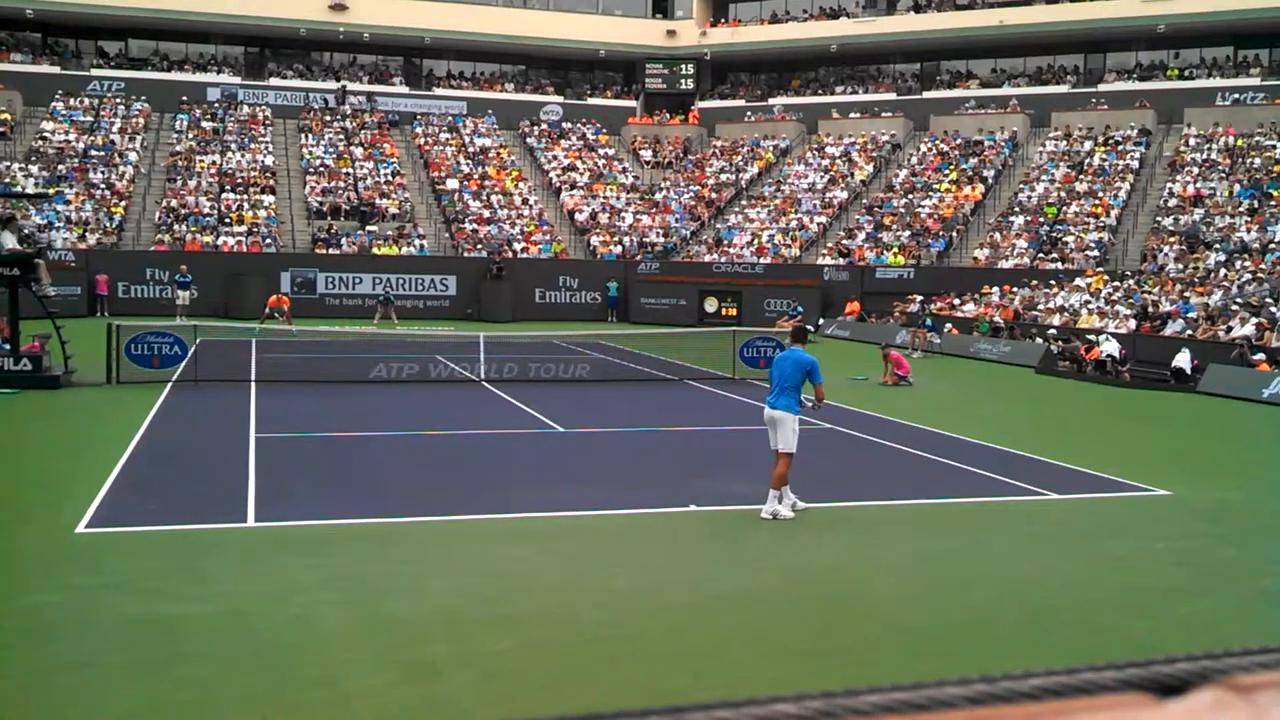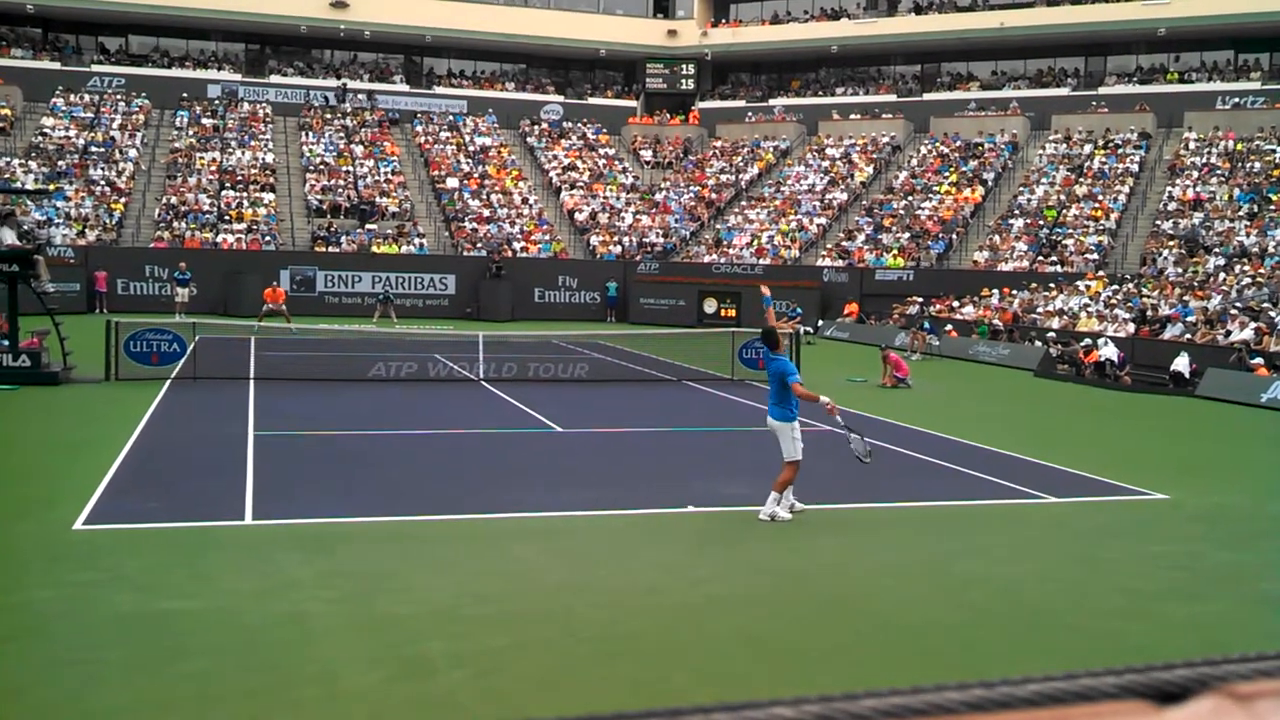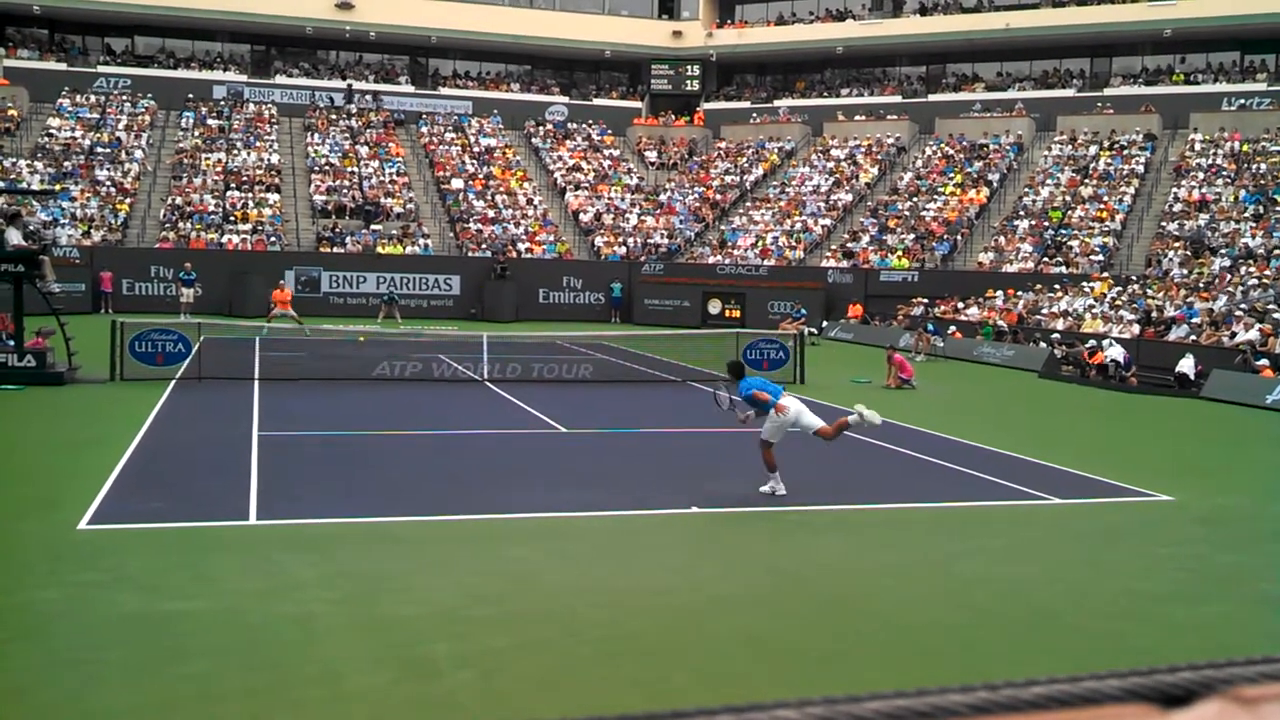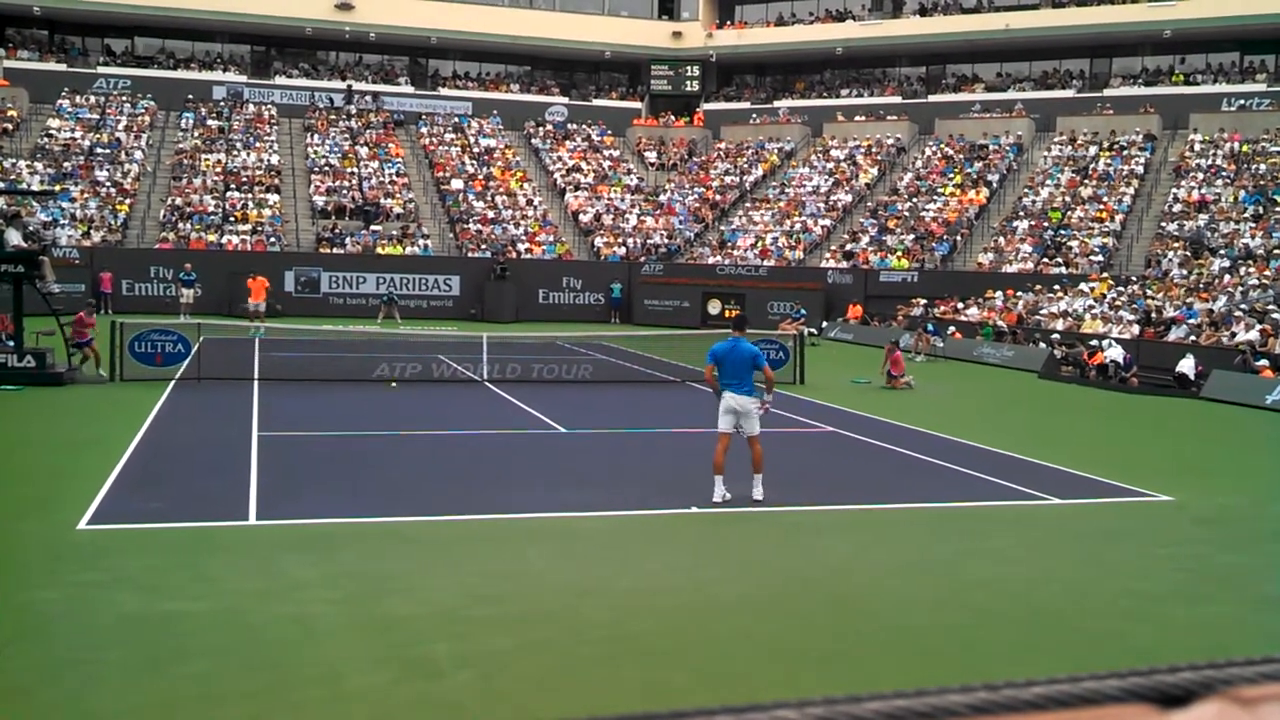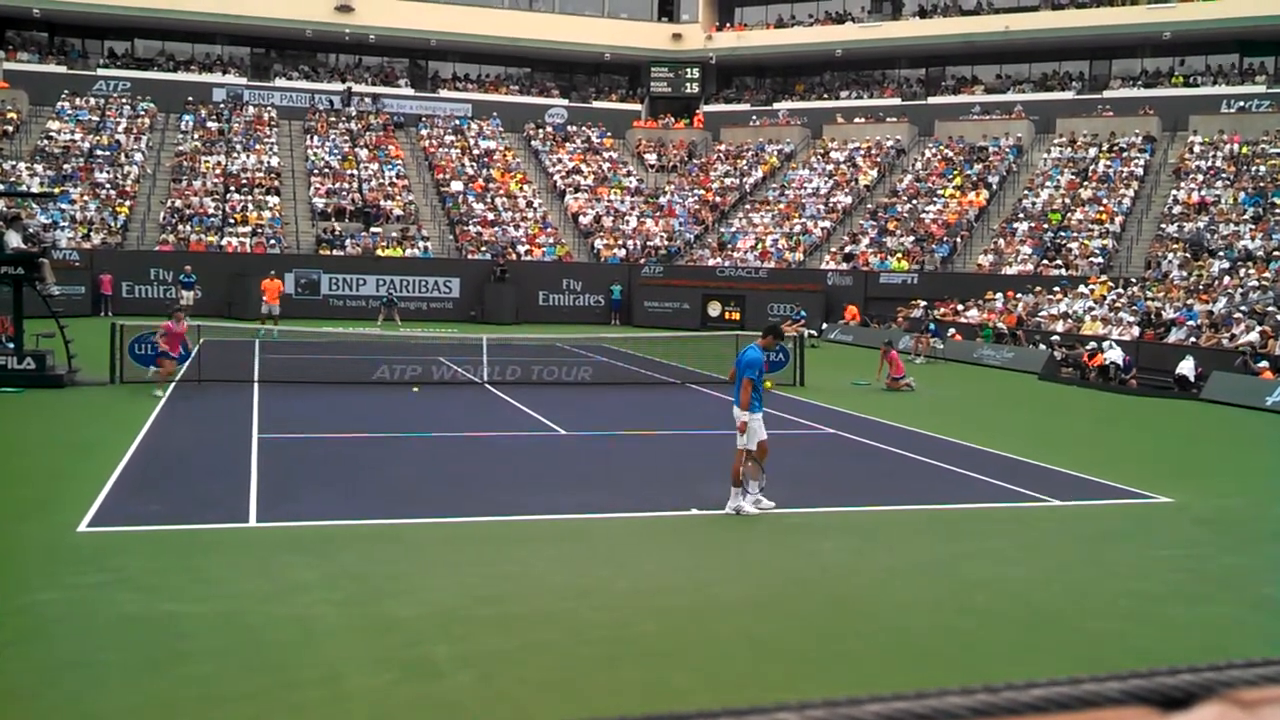
dt=1s
person 1, frame 1
left shoulder: (778, 357)
right shoulder: (810, 361)
right elbow: (820, 394)
right wrist: (817, 404)
left hip: (770, 409)
right hip: (786, 412)
left knee: (780, 457)
right knee: (784, 458)
left ankle: (787, 499)
right ankle: (770, 506)
person 1, frame 2
left shoulder: (768, 355)
right shoulder: (786, 367)
left elbow: (771, 324)
right elbow: (799, 393)
left wrist: (767, 299)
right wrist: (824, 400)
left hip: (775, 416)
right hip: (785, 420)
left knee: (793, 459)
right knee: (792, 465)
left ankle: (786, 501)
right ankle: (770, 508)
person 1, frame 3
left shoulder: (743, 390)
right shoulder: (754, 380)
left elbow: (761, 396)
left wrist: (774, 405)
right wrist: (750, 414)
left hip: (783, 411)
right hip: (794, 404)
left knee: (765, 446)
right knee: (828, 433)
left ankle: (776, 484)
right ankle: (856, 418)
person 1, frame 4
left shoulder: (717, 348)
right shoulder: (753, 350)
left elbow: (708, 376)
right elbow: (770, 377)
left wrist: (719, 393)
right wrist: (768, 398)
left hip: (728, 399)
right hip: (748, 401)
left knee: (722, 445)
right knee: (755, 444)
left ankle: (719, 491)
right ankle: (758, 489)
person 1, frame 5
left shoulder: (748, 351)
right shoulder: (755, 357)
left elbow: (732, 377)
right elbow: (745, 388)
right wrist: (743, 418)
left hip: (752, 411)
right hip: (749, 412)
left knee: (762, 451)
right knee: (744, 457)
left ankle: (753, 495)
right ankle: (734, 502)
